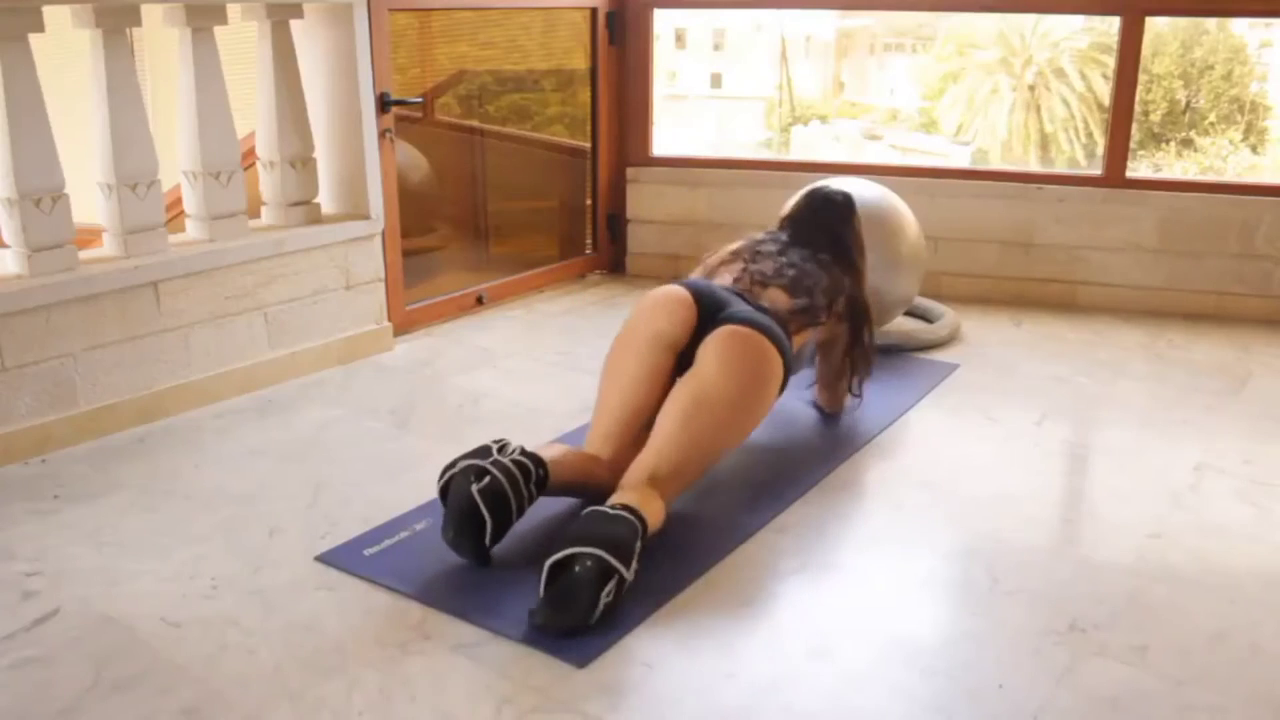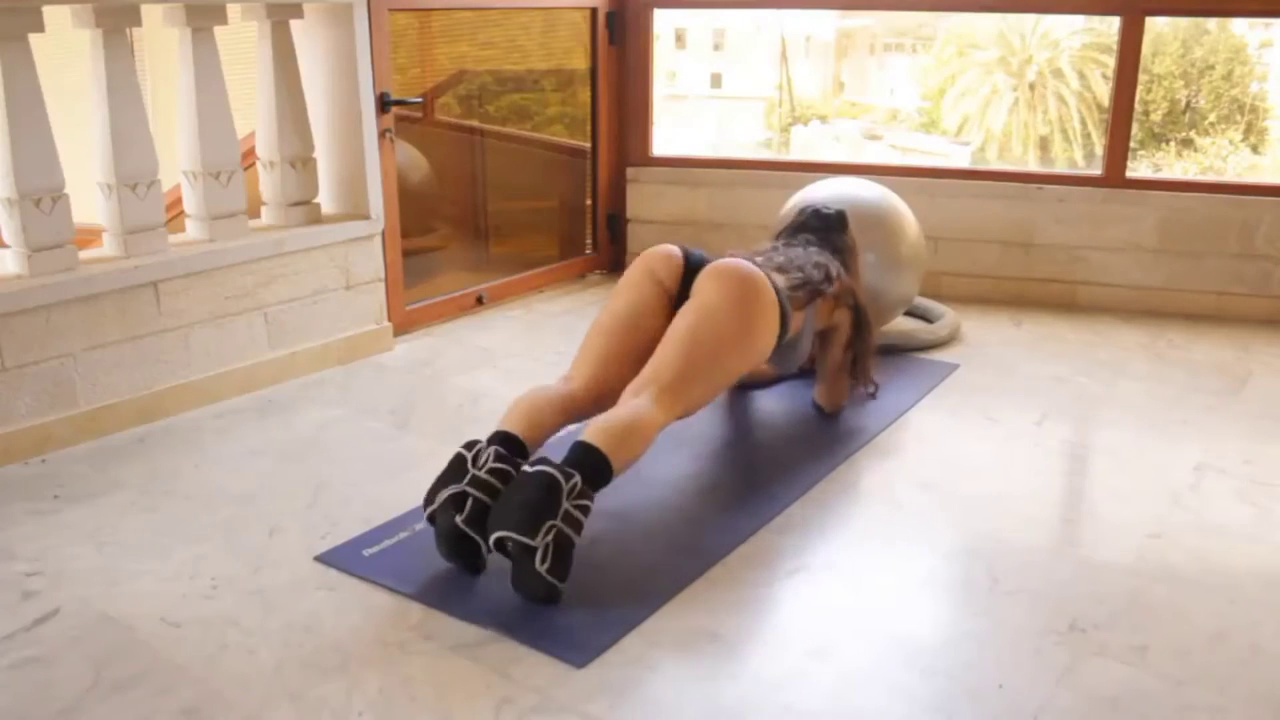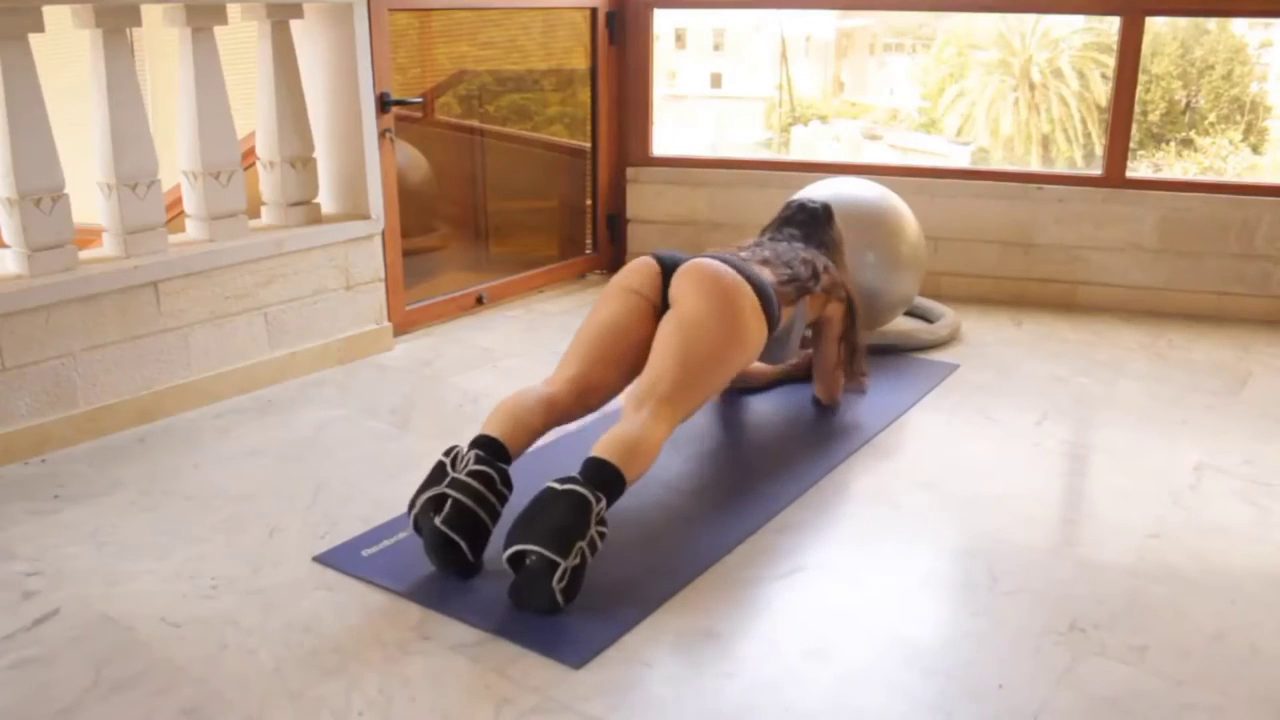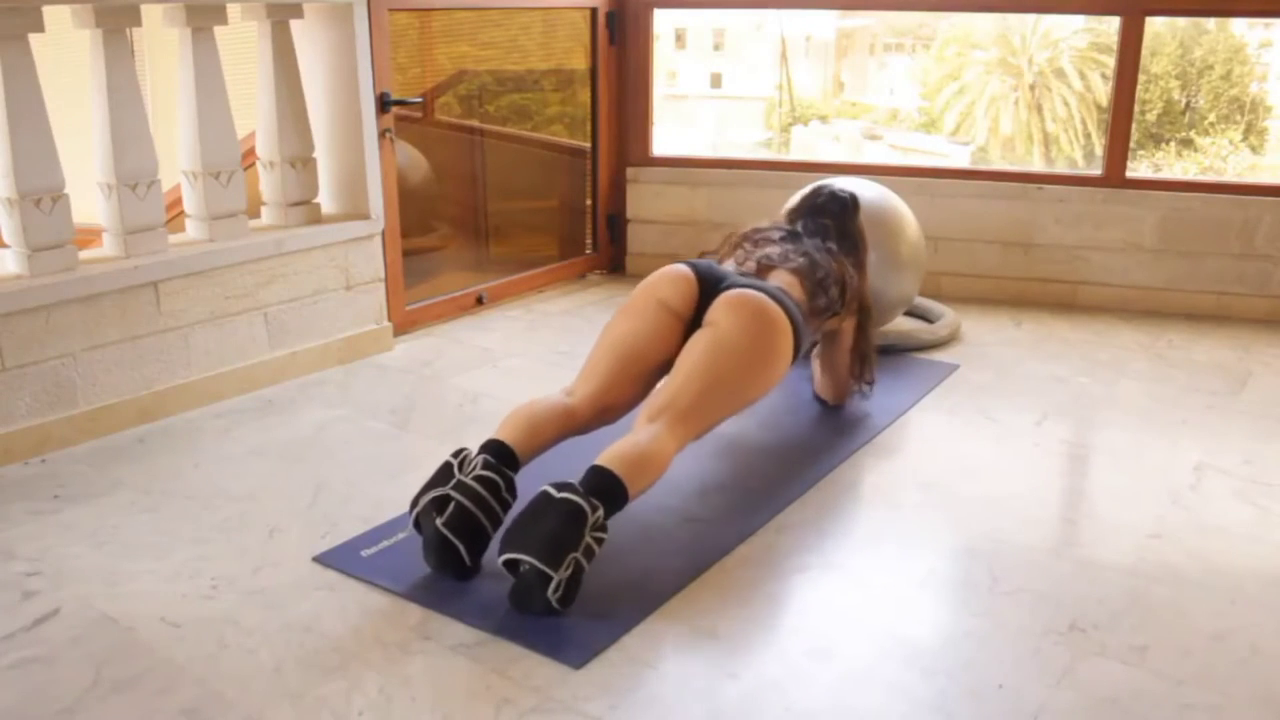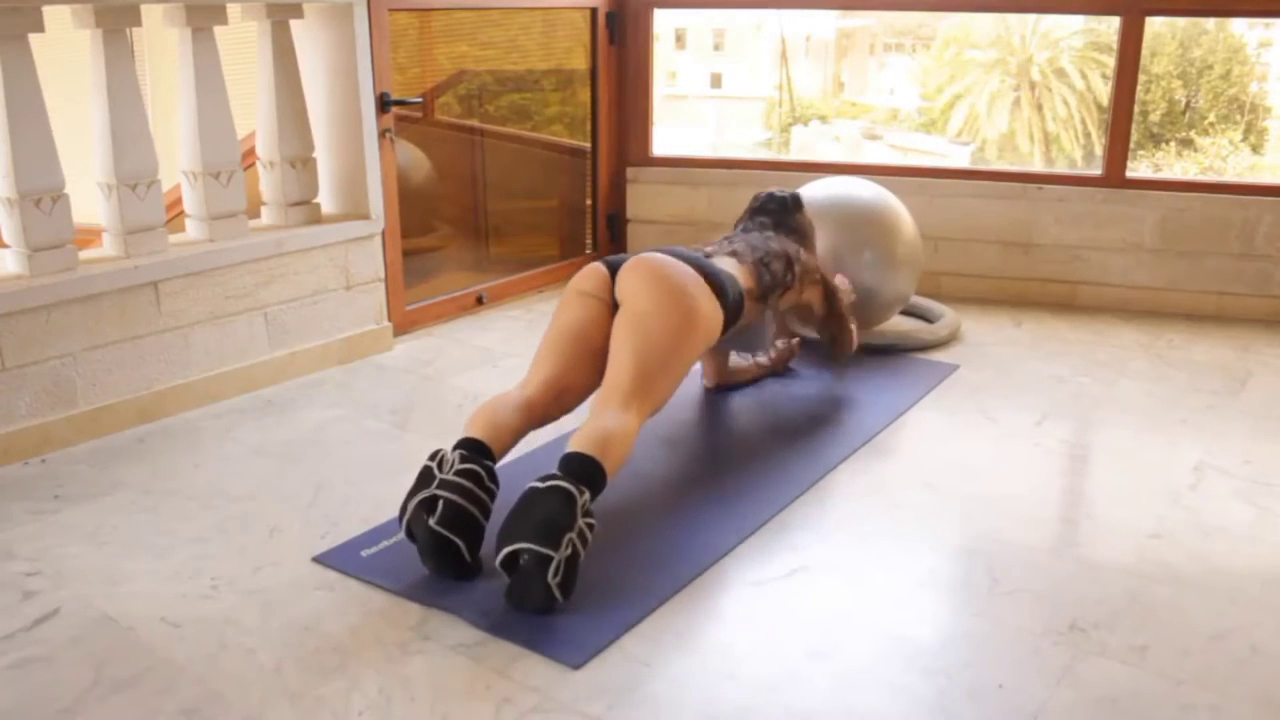
dt=0.7s
person 1, frame 1
left shoulder: (740, 248)
right shoulder: (839, 290)
right elbow: (831, 402)
right wrist: (836, 388)
left hip: (674, 300)
right hip: (751, 344)
left knee: (601, 464)
right knee: (646, 485)
left ankle: (516, 469)
right ankle: (613, 534)
person 1, frame 2
left shoulder: (759, 257)
right shoulder: (839, 290)
left elbow: (731, 369)
right elbow: (831, 400)
left wrist: (785, 361)
right wrist: (813, 357)
left hip: (672, 261)
right hip: (739, 290)
left knee: (578, 390)
right knee: (648, 402)
left ankle: (494, 460)
right ankle: (563, 486)
person 1, frame 3
left shoulder: (746, 253)
right shoulder: (827, 282)
left elbow: (724, 372)
right elbow: (828, 394)
left wrist: (791, 369)
right wrist: (813, 365)
left hip: (654, 269)
right hip: (720, 288)
left knee: (561, 392)
right knee: (649, 414)
left ankle: (477, 466)
right ankle: (580, 501)
person 1, frame 4
left shoulder: (761, 234)
right shoulder: (843, 280)
right elbow: (834, 393)
right wrist: (817, 361)
left hip: (684, 278)
right hip: (759, 315)
left knee: (580, 402)
right knee: (663, 427)
left ankle: (484, 472)
right ankle: (582, 507)
person 1, frame 5
left shoulder: (719, 250)
right shoulder: (797, 267)
left elbow: (714, 373)
right elbow: (843, 344)
left wrist: (766, 364)
right wrist: (836, 299)
left hip: (606, 271)
right hip: (670, 283)
left knee: (535, 395)
right knee: (621, 408)
left ankle: (463, 469)
right ankle: (564, 494)
